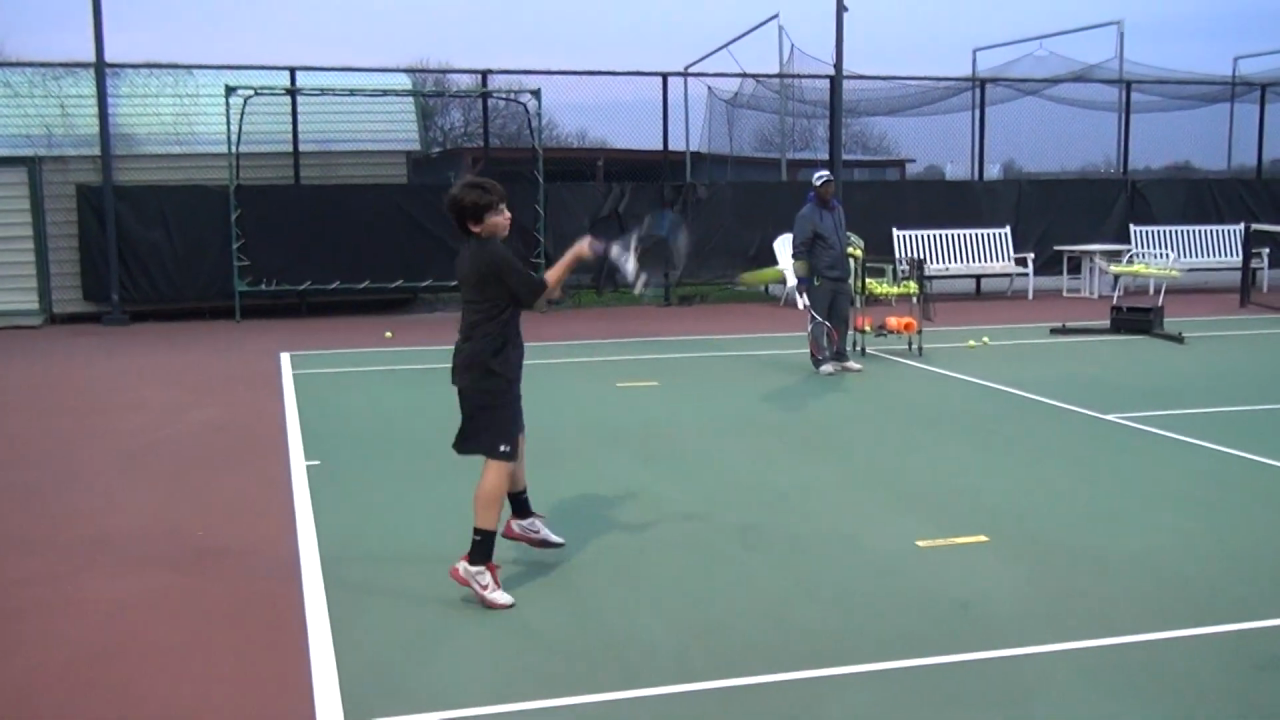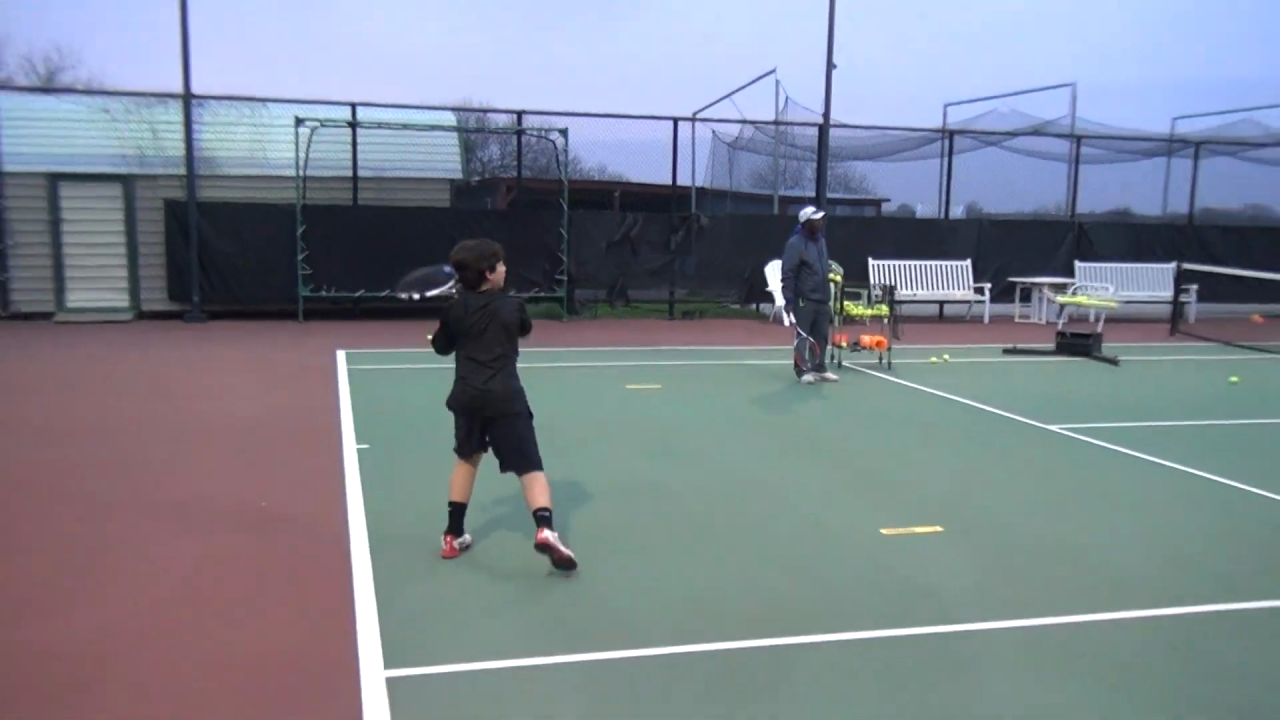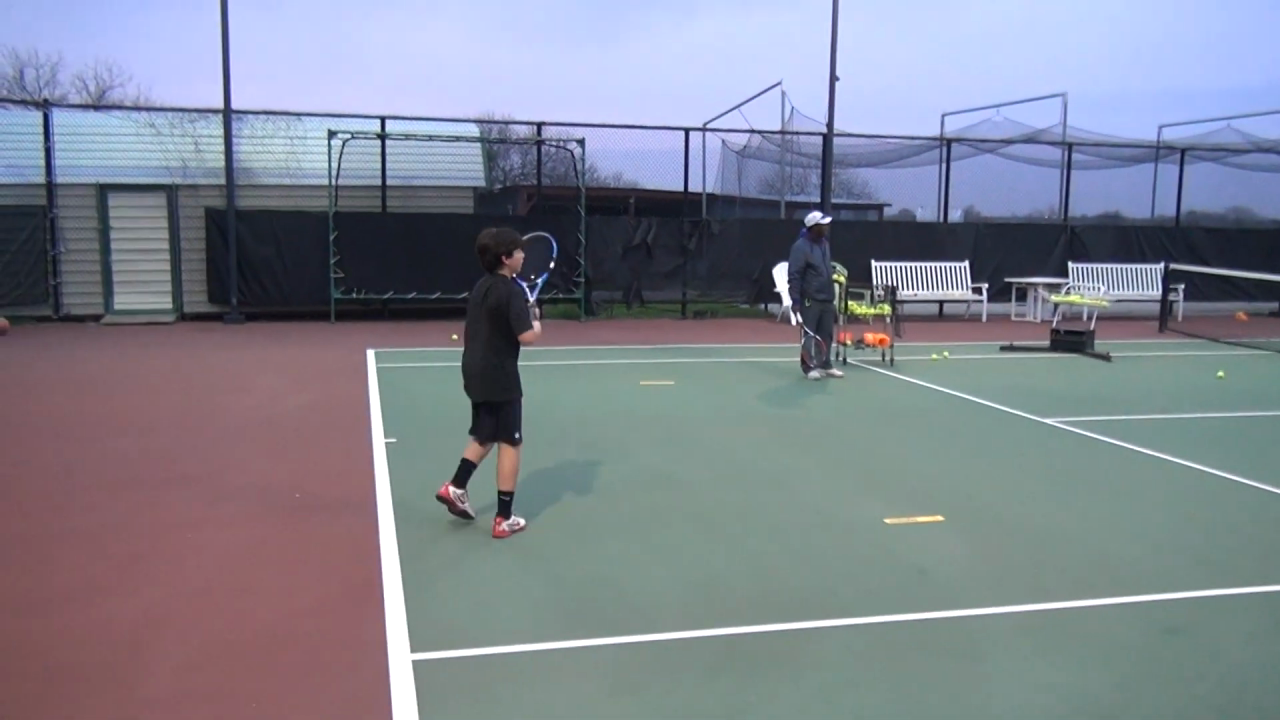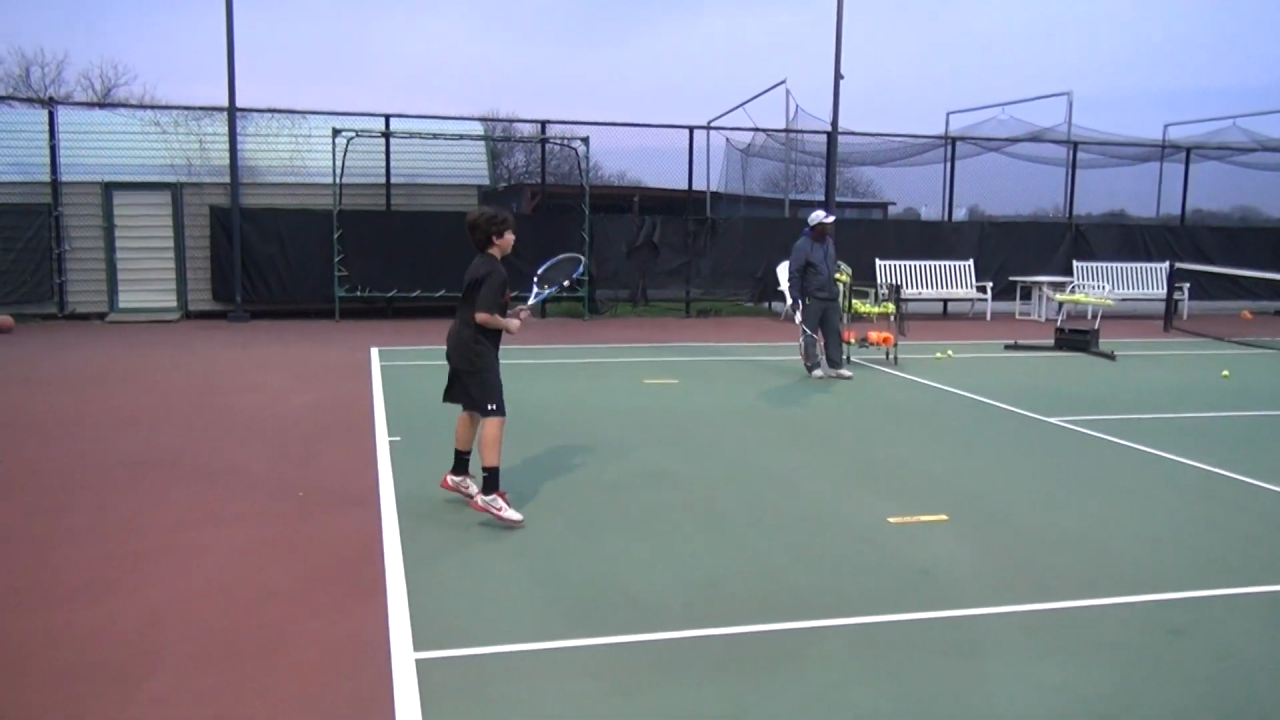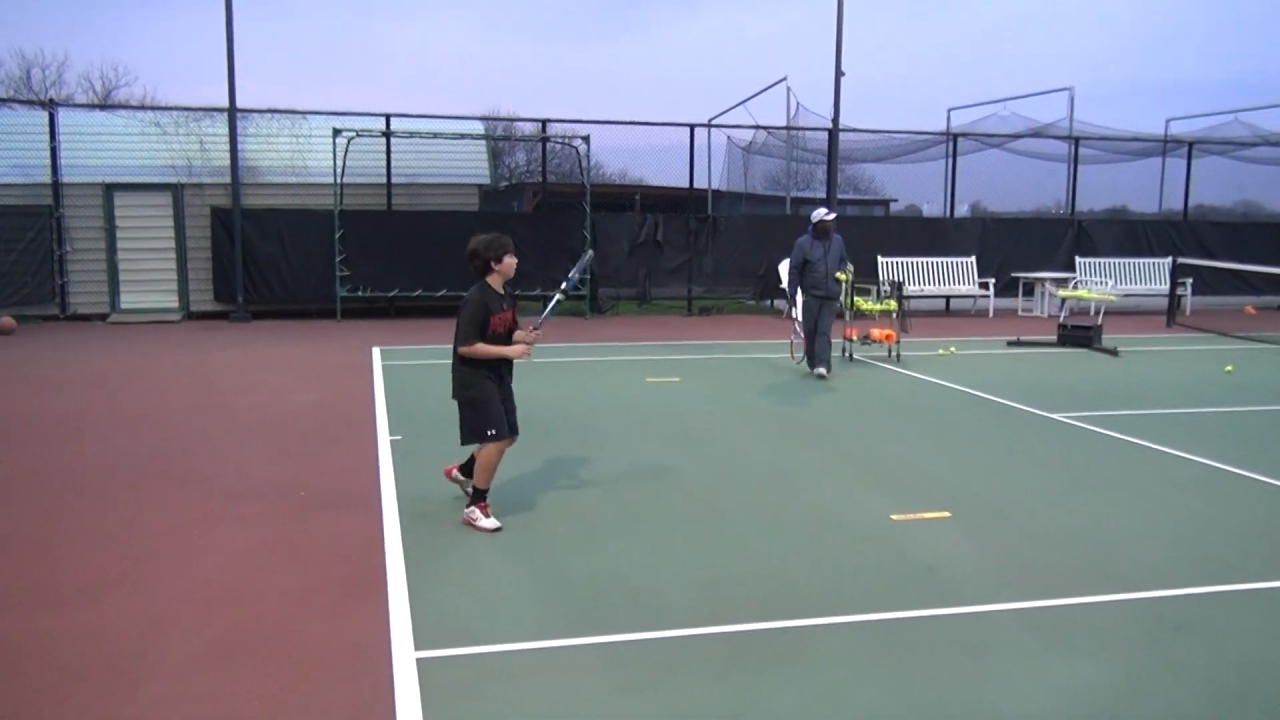
dt=0.5s
person 1, frame 1
left shoulder: (480, 250)
right shoulder: (491, 254)
right elbow: (536, 293)
left wrist: (557, 272)
right wrist: (572, 258)
left hip: (493, 361)
right hip: (487, 368)
left knee: (513, 442)
right knee: (499, 456)
left ankle: (522, 517)
person 1, frame 2
left shoulder: (455, 308)
right shoulder: (513, 307)
left elbow: (441, 348)
left hip: (466, 396)
right hip: (504, 396)
left knee: (466, 459)
right knee: (530, 468)
left ankle: (453, 536)
right ankle: (546, 529)
person 1, frame 3
left shoulder: (481, 287)
right shoulder: (512, 291)
right elbow: (524, 336)
left wrist: (524, 317)
right wrist: (537, 328)
left hip: (475, 371)
right hip: (499, 376)
left knee: (484, 436)
right knee: (510, 443)
left ankle: (456, 486)
right ankle: (504, 518)
person 1, frame 4
left shoulder: (481, 265)
right shoulder: (495, 271)
right elbow: (483, 315)
left wrist: (510, 314)
right wrist: (509, 324)
left hip: (464, 347)
right hip: (476, 350)
left knee: (472, 409)
right knee: (494, 415)
left ankle: (458, 475)
right ankle: (489, 493)
person 1, frame 5
left shoulder: (506, 294)
right shoulder: (476, 299)
right elbow: (464, 347)
left wrist: (523, 339)
right wrist: (508, 351)
left hip: (500, 378)
right hip: (475, 380)
left knee: (506, 436)
right knee: (495, 440)
left ankle: (463, 470)
right ankle: (475, 506)
person 2, frame 1
left shoulder: (838, 209)
right shoulder: (807, 214)
right elbow: (800, 249)
left wrist: (850, 248)
right wrist: (802, 278)
left hip: (841, 276)
right hip: (819, 278)
left knee: (841, 319)
left ankle: (840, 356)
right ankle: (820, 360)
person 2, frame 2
left shoulder: (821, 240)
right shoulder: (795, 244)
right elbow: (788, 274)
right wrist: (789, 299)
left hip: (822, 299)
right hip: (804, 300)
left knee: (821, 336)
left ankle: (819, 368)
right ankle: (802, 371)
person 2, frame 3
left shoulder: (824, 243)
right shoulder: (800, 247)
right elbow: (794, 276)
left wrist: (834, 276)
right wrist: (795, 300)
left hip: (827, 299)
right hip: (810, 300)
left knee: (826, 334)
left ankle: (824, 365)
right ankle: (809, 367)
person 2, frame 4
left shoulder: (828, 242)
right shoulder: (802, 246)
right elbow: (795, 274)
left wrist: (837, 274)
right wrist: (795, 298)
left hip: (831, 296)
right hip: (812, 298)
left knee: (834, 332)
right knee: (810, 334)
left ankle: (835, 367)
right ankle: (813, 366)
person 2, frame 5
left shoulder: (837, 240)
right shoulder: (803, 243)
left elbow: (843, 260)
right elbow: (794, 271)
left wrist: (841, 272)
right wrist: (792, 294)
left hip: (832, 296)
right hip: (811, 295)
left knee: (824, 331)
right knee: (810, 331)
left ankle: (822, 365)
right ankle: (814, 363)
